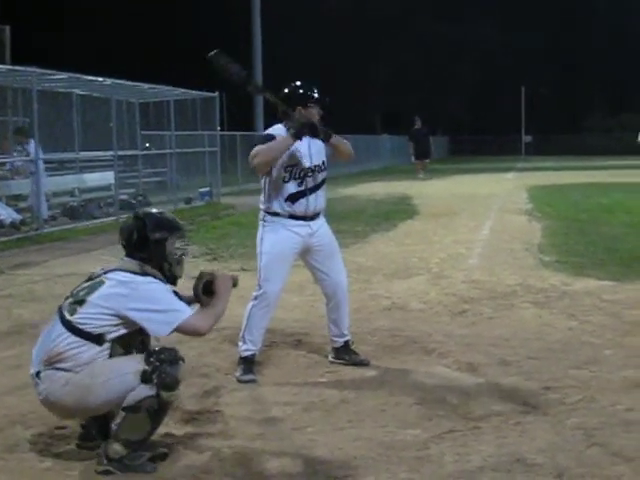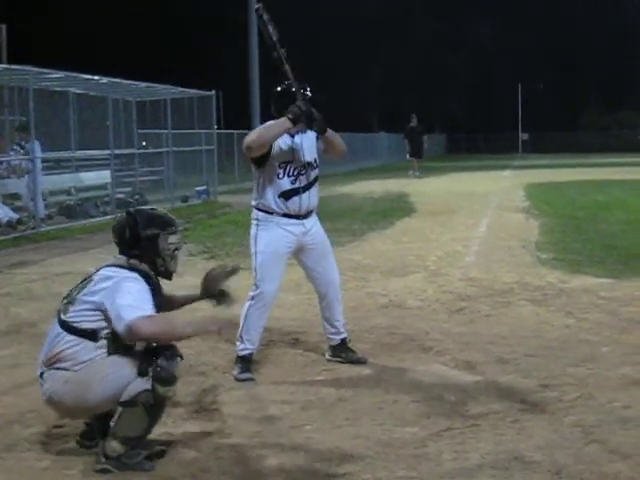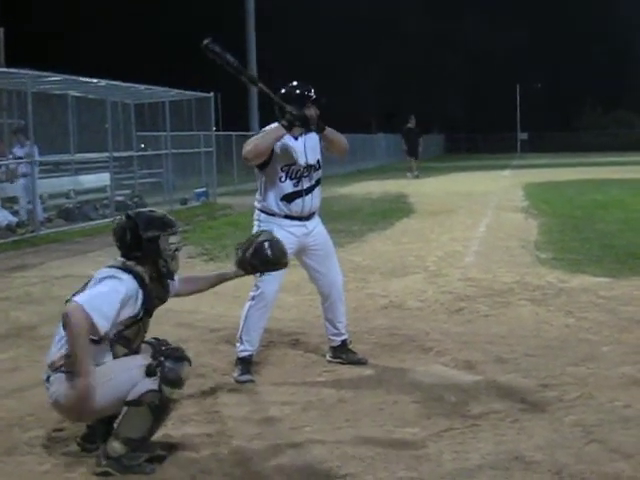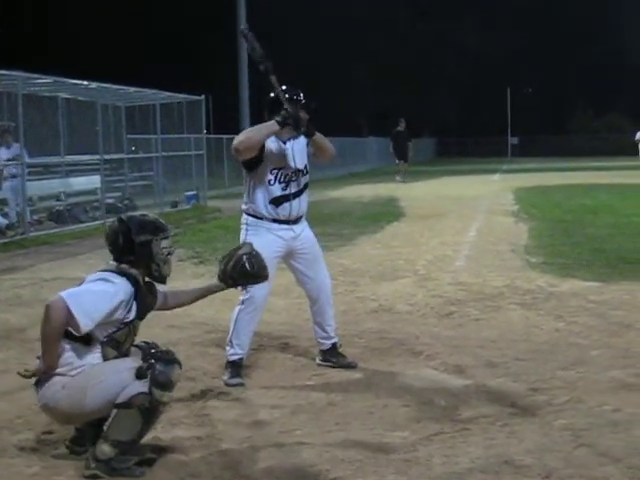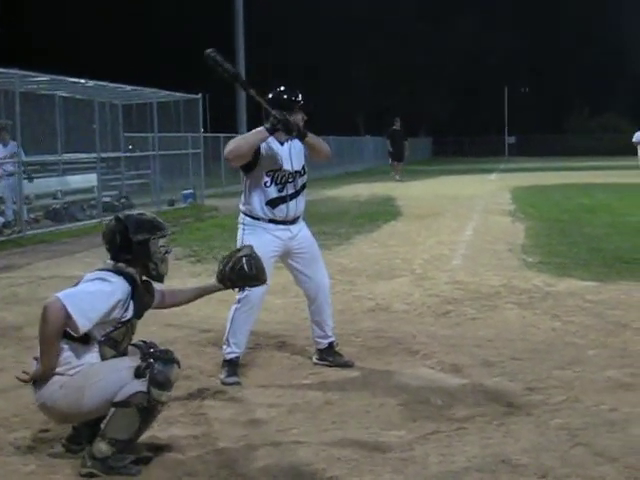
dt=0.3s
person 1, frame 1
left shoulder: (318, 134)
right shoulder: (272, 137)
left elbow: (348, 153)
right elbow: (257, 163)
left wrist: (325, 136)
right wrist: (292, 135)
left hip: (316, 225)
right hip: (279, 227)
left knee: (337, 285)
right knee: (267, 291)
left ankle: (341, 346)
right ankle: (247, 356)
person 1, frame 2
left shoulder: (311, 133)
right shoulder: (268, 134)
left elbow: (340, 149)
right elbow: (249, 146)
left wrist: (321, 127)
right wrist: (289, 121)
left hip: (309, 223)
right hip: (273, 226)
left knee: (330, 284)
right knee: (263, 290)
left ankle: (338, 344)
right ankle: (244, 355)
person 1, frame 3
left shoulder: (313, 134)
right shoulder: (270, 136)
left elbow: (342, 147)
right elbow: (248, 154)
left wrist: (319, 127)
right wrist: (285, 126)
left hip: (311, 224)
right hip: (275, 227)
left knee: (333, 284)
right knee: (264, 292)
left ankle: (338, 345)
right ankle: (244, 357)
person 1, frame 4
left shoulder: (302, 139)
right shoulder: (262, 141)
left elbow: (329, 153)
right elbow: (238, 146)
left wrist: (309, 131)
right wrist: (278, 123)
left hip: (298, 228)
right hip: (263, 230)
left knee: (321, 288)
right knee: (254, 296)
left ankle: (328, 349)
right ankle: (234, 360)
person 1, frame 5
left shoulder: (299, 140)
right shoulder: (257, 143)
left elbow: (325, 153)
right elbow: (230, 155)
left wrist: (301, 134)
right wrist: (268, 128)
left hip: (296, 228)
right hip: (260, 231)
left knee: (319, 287)
right knee: (250, 295)
left ankle: (325, 347)
right ankle: (230, 359)
person 2, frame 1
left shoulder: (124, 272)
right shoulder: (140, 286)
left elbow: (165, 300)
right elbow: (200, 325)
left wrist: (197, 297)
right wrist: (222, 293)
left hip: (57, 370)
right hip: (62, 384)
left knee: (137, 347)
right knee: (166, 366)
left ankle: (97, 430)
right ankle: (118, 454)
person 2, frame 2
left shoulder: (131, 272)
right shoulder: (128, 281)
left elbow: (160, 304)
right elbow: (147, 328)
left wrist: (202, 294)
right wrist: (200, 326)
left hip: (73, 374)
right hip: (66, 384)
left knee: (155, 349)
right knee: (164, 361)
left ankle: (99, 430)
right ankle: (117, 451)
person 2, frame 3
left shoulder: (144, 276)
right shoulder: (123, 282)
left elbow: (184, 285)
right elbow: (75, 313)
left wrist: (235, 273)
right wrist: (82, 378)
left hip: (95, 377)
right hip: (72, 387)
left knee: (156, 351)
right knee: (172, 363)
left ankle: (100, 433)
right ankle: (119, 454)
person 2, frame 4
left shoulder: (133, 282)
right shoulder: (116, 286)
left elbow: (168, 299)
right elbow: (56, 307)
left wrist: (218, 285)
right wrist: (48, 367)
left hip: (78, 380)
right hip: (62, 389)
left knee: (145, 356)
right knee: (162, 367)
left ankle: (88, 435)
right ankle: (107, 456)
person 2, frame 5
left shoulder: (131, 281)
right shoulder: (113, 285)
left elbow: (165, 298)
right elbow: (54, 309)
left wrist: (214, 286)
right wrist: (46, 369)
left hip: (76, 380)
right hip: (60, 389)
left knee: (144, 354)
right knee: (161, 366)
left ankle: (85, 434)
right ankle: (104, 455)
